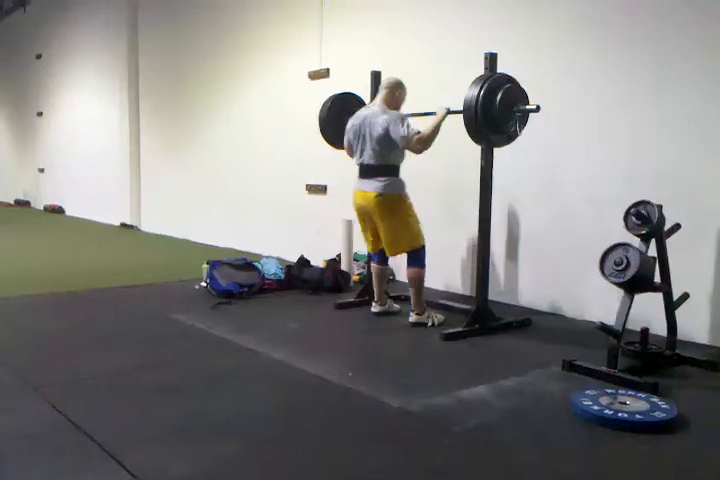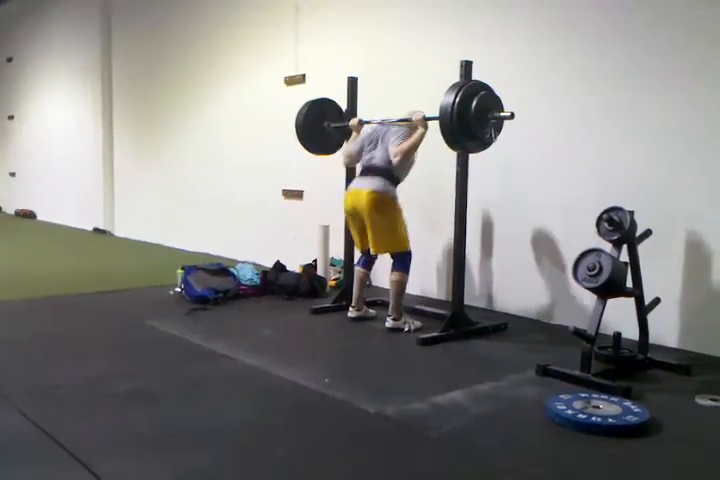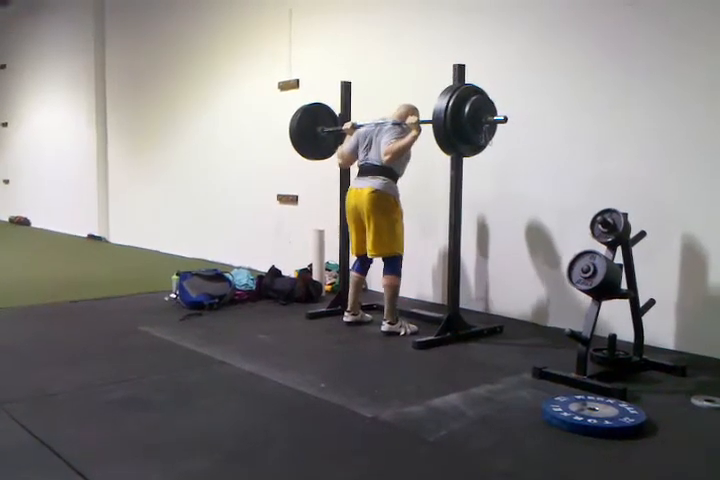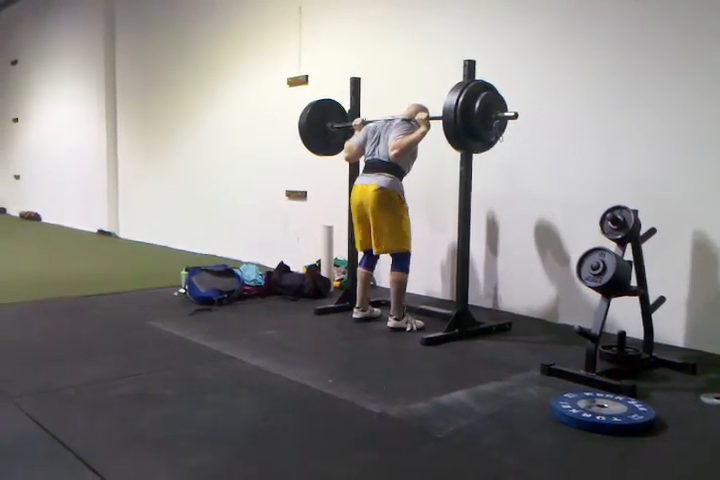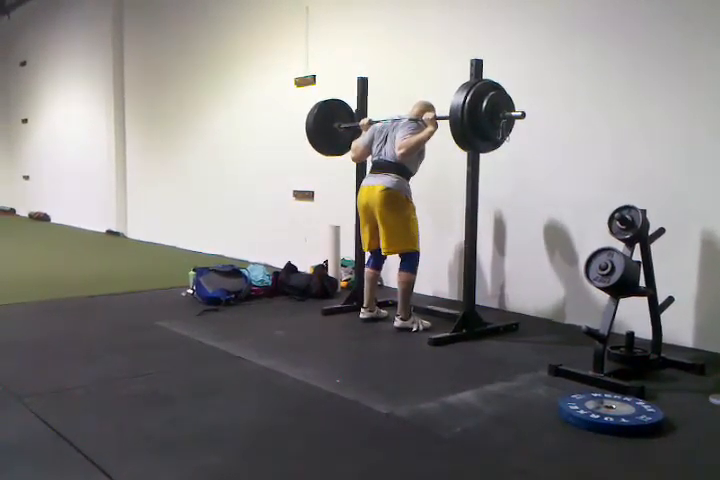
dt=1s
person 1, frame 1
left shoulder: (356, 118)
right shoulder: (391, 118)
left elbow: (349, 151)
right elbow: (418, 145)
right wrist: (439, 118)
left hip: (361, 194)
right hip: (386, 194)
left knee: (379, 249)
right knee: (415, 250)
left ankle: (380, 302)
right ankle: (419, 312)
person 1, frame 2
left shoulder: (374, 129)
right shoulder: (401, 132)
left elbow: (347, 159)
right elbow: (398, 157)
left wrist: (355, 132)
right wrist: (421, 130)
left hip: (353, 195)
right hip: (377, 197)
left knee: (368, 253)
right knee: (401, 256)
left ankle: (356, 307)
right ankle: (395, 318)
person 1, frame 3
left shoulder: (365, 129)
right shoulder: (396, 129)
left elbow: (343, 160)
right elbow: (388, 156)
left wrist: (349, 135)
right wrist: (414, 133)
left hip: (355, 193)
right hip: (378, 194)
left knee: (363, 256)
right knee: (392, 258)
left ankle: (352, 311)
right ankle: (391, 321)
person 1, frame 4
left shoulder: (372, 126)
right shoulder: (405, 126)
left elbow: (349, 154)
right elbow: (396, 151)
left wrist: (357, 131)
right wrist: (423, 129)
left hip: (359, 189)
right hip: (383, 191)
left knee: (369, 252)
right knee: (400, 254)
left ankle: (361, 307)
right ankle: (397, 317)
person 1, frame 5
left shoulder: (380, 126)
right shoulder: (412, 127)
left elbow: (356, 155)
right elbow: (402, 151)
left wrist: (365, 132)
right wrist: (430, 129)
left hip: (366, 190)
right hip: (390, 192)
left knee: (376, 252)
right knee: (409, 255)
left ankle: (368, 308)
right ankle: (404, 317)
